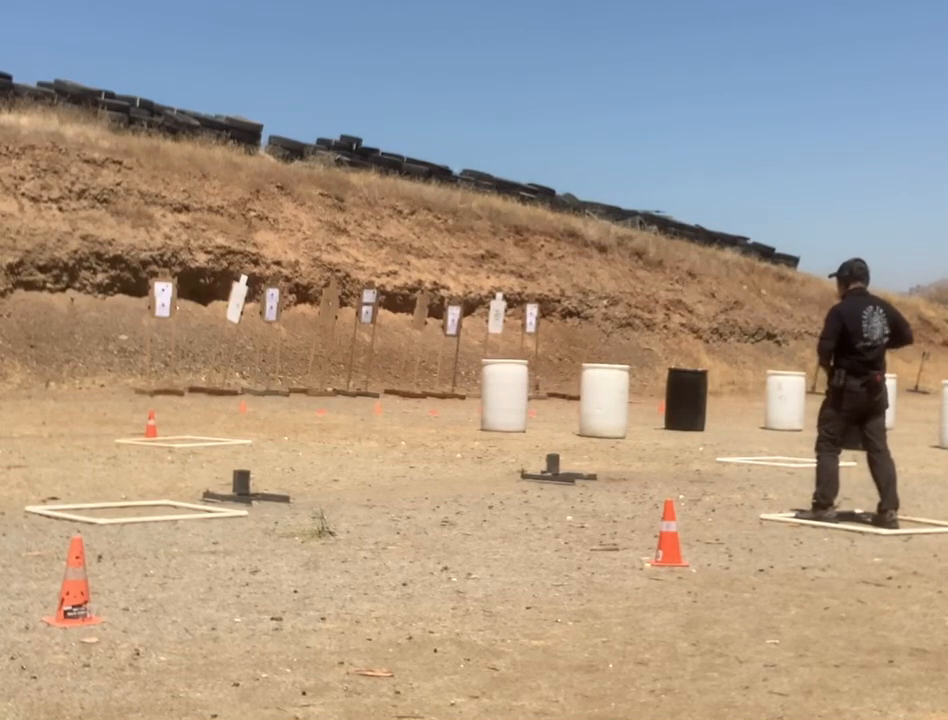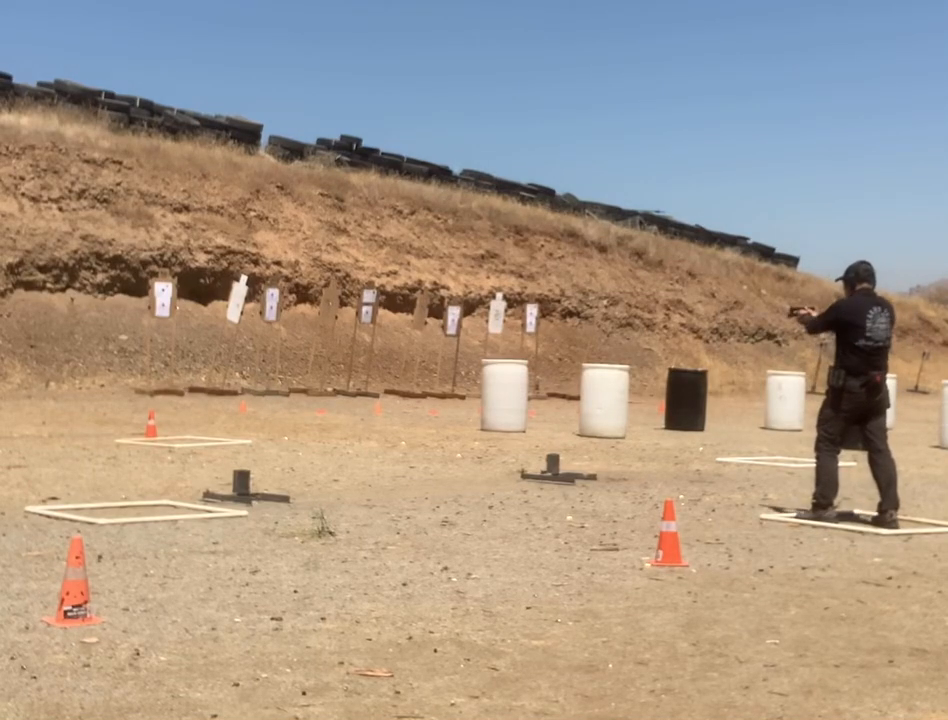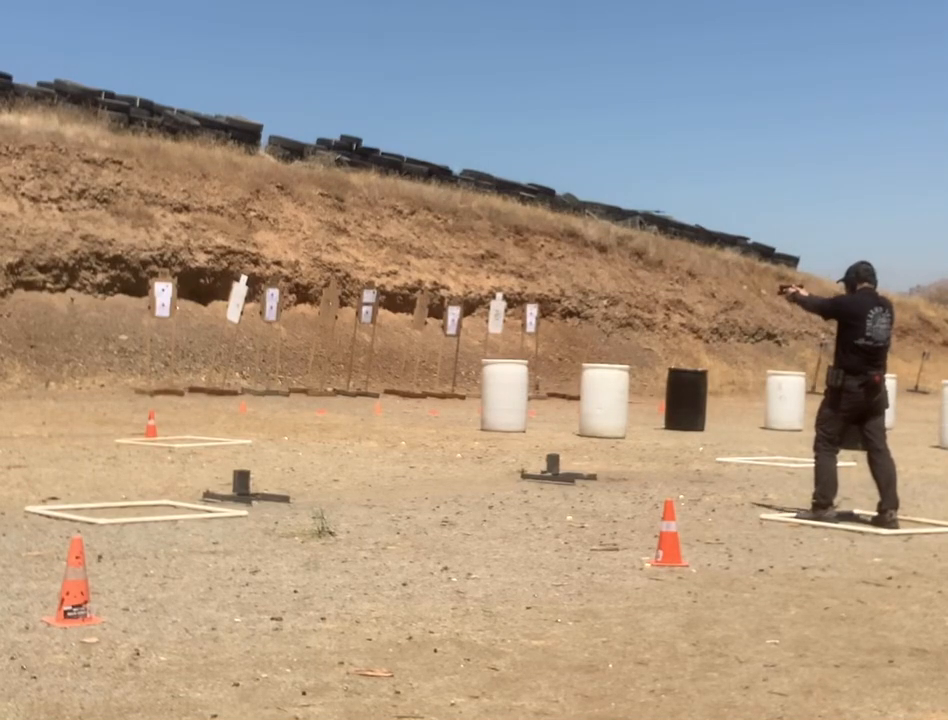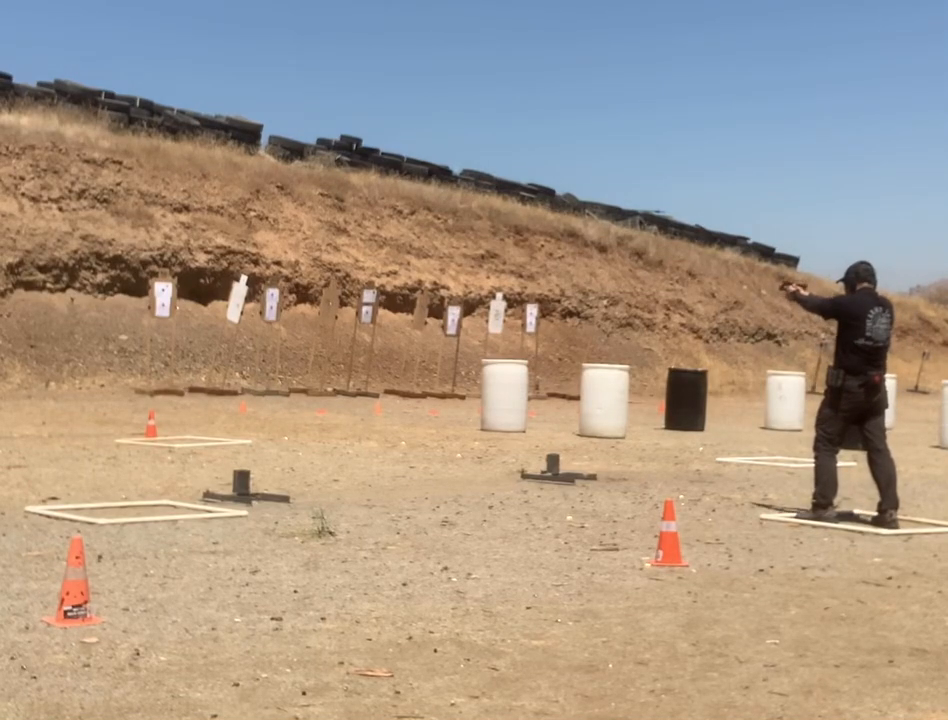
dt=0.4s
person 1, frame 1
left shoulder: (841, 311)
right shoulder: (884, 308)
left elbow: (826, 349)
right elbow: (907, 336)
left wrist: (826, 363)
left hip: (846, 388)
right hip: (875, 389)
left knee: (828, 447)
right knee: (878, 449)
left ankle: (824, 507)
right ankle: (889, 511)
person 1, frame 2
left shoulder: (847, 306)
right shoulder: (887, 308)
left elbow: (817, 326)
left wrist: (806, 317)
right wrist: (815, 315)
left hip: (847, 387)
right hip: (876, 389)
left knee: (827, 446)
right knee: (879, 449)
left ankle: (823, 507)
right ankle: (889, 511)
person 1, frame 3
left shoulder: (849, 304)
right shoulder: (886, 307)
left elbow: (820, 306)
left wrist: (797, 296)
right wrist: (806, 295)
left hip: (847, 387)
right hip: (875, 388)
left knee: (826, 446)
right knee: (878, 449)
left ankle: (823, 507)
right ankle: (889, 511)
person 1, frame 4
left shoulder: (850, 304)
right shoulder: (886, 306)
left elbow: (820, 306)
left wrist: (798, 295)
right wrist: (806, 295)
left hip: (846, 387)
right hip: (874, 388)
left knee: (826, 446)
right knee: (878, 449)
left ankle: (823, 507)
right ankle: (889, 511)
